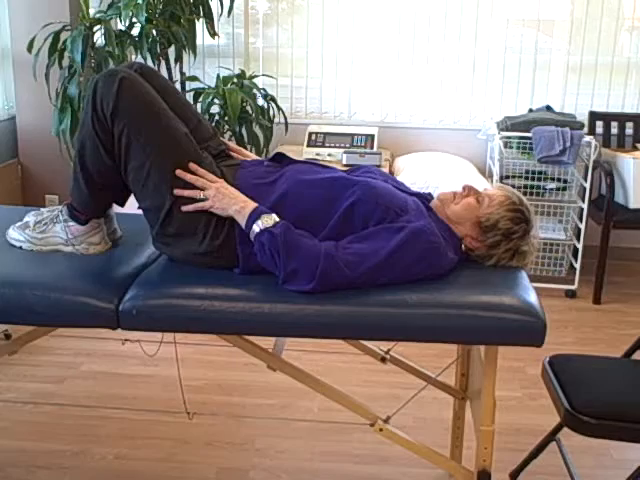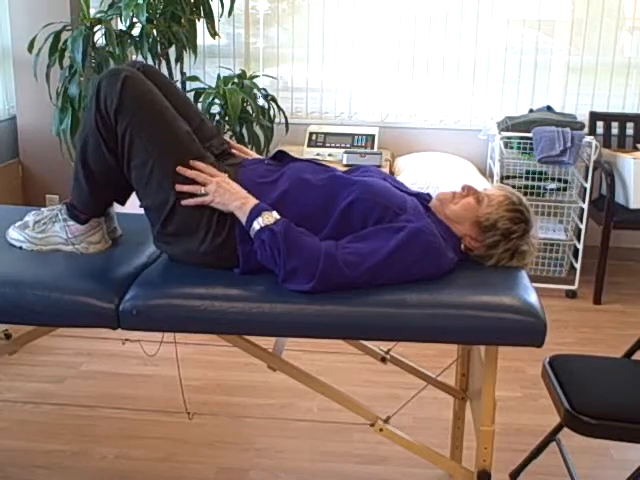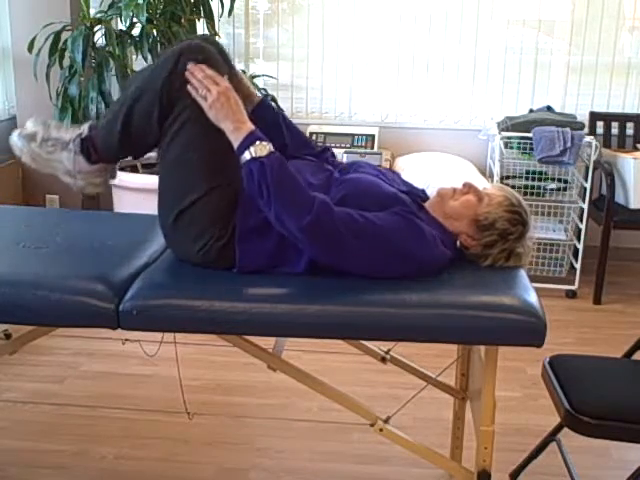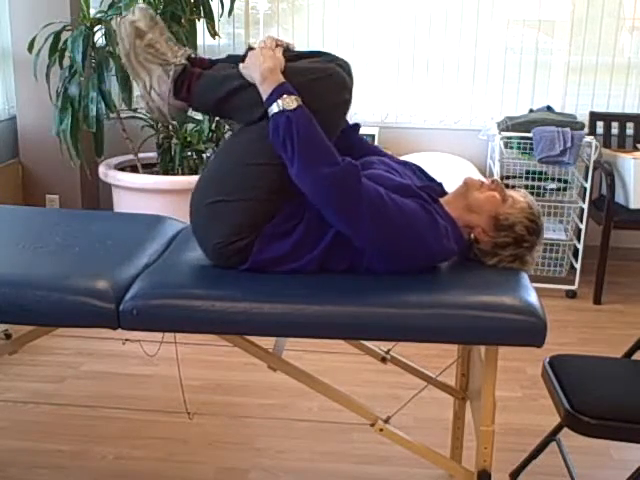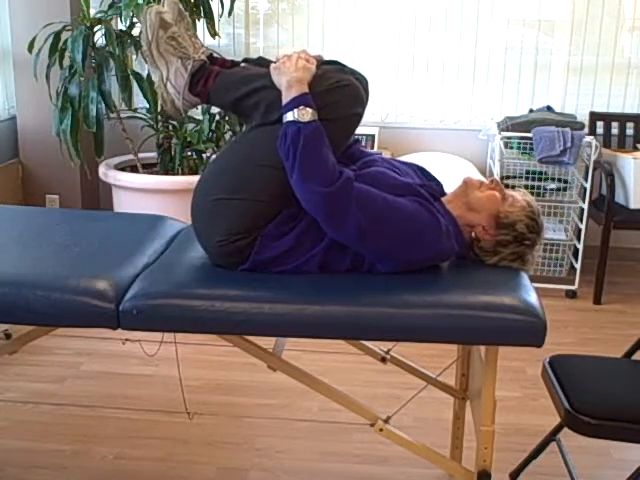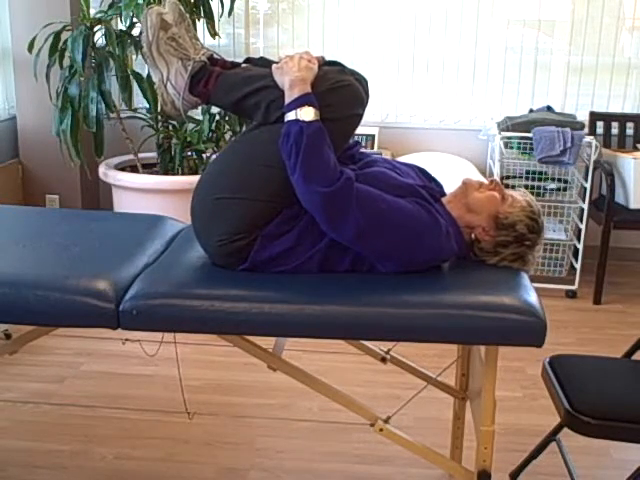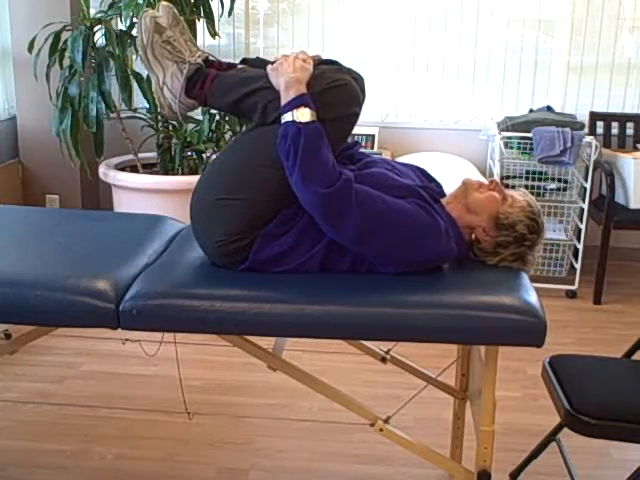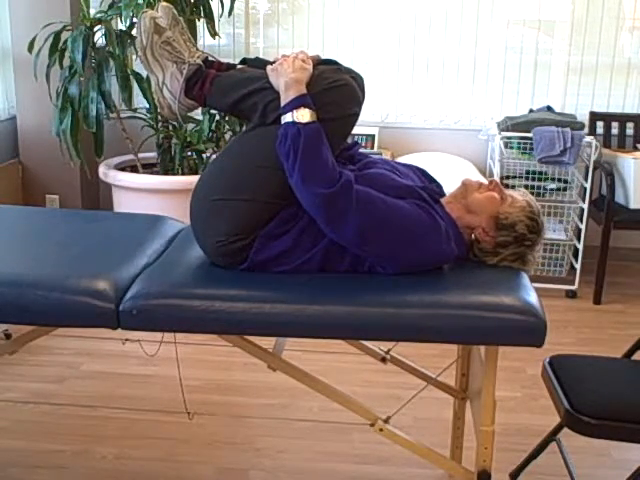
dt=0.7s
person 1, frame 1
left shoulder: (426, 244)
right shoulder: (421, 204)
left elbow: (314, 268)
left wrist: (243, 208)
right wrist: (258, 163)
left hip: (215, 228)
right hip: (237, 180)
left knee: (115, 91)
right knee: (134, 77)
left ankle: (83, 223)
right ankle: (93, 211)
person 1, frame 2
left shoulder: (424, 245)
right shoulder: (420, 204)
left elbow: (314, 269)
left wrist: (245, 204)
right wrist: (259, 161)
left hip: (216, 228)
right hip: (236, 180)
left knee: (118, 90)
right knee: (135, 75)
left ankle: (84, 222)
right ankle: (92, 209)
person 1, frame 3
left shoulder: (413, 244)
right shoulder: (413, 200)
left elbow: (307, 219)
right elbow: (323, 163)
left wrist: (235, 123)
right wrist: (251, 101)
left hip: (213, 234)
right hip: (247, 195)
left knee: (186, 67)
right knee: (201, 56)
left ankle: (89, 155)
right ankle: (97, 146)
person 1, frame 4
left shoulder: (420, 232)
right shoulder: (428, 193)
left elbow: (329, 178)
right elbow: (349, 148)
left wrist: (273, 84)
right wrist: (286, 73)
left hip: (233, 232)
right hip: (279, 205)
left knee: (324, 83)
right knee: (326, 76)
left ankle: (181, 84)
right ankle: (192, 74)
person 1, frame 5
left shoulder: (421, 231)
right shoulder: (431, 199)
left elbow: (323, 191)
right elbow: (348, 157)
left wrist: (295, 93)
right wrist: (306, 86)
left hip: (235, 230)
right hip: (272, 207)
left knee: (337, 90)
right knee: (339, 84)
left ankle: (200, 80)
right ankle: (208, 71)
person 1, frame 6
left shoulder: (421, 233)
right shoulder: (431, 200)
left elbow: (324, 191)
right elbow: (346, 160)
left wrist: (299, 93)
right wrist: (307, 85)
left hip: (233, 227)
left knee: (336, 90)
right knee: (337, 84)
left ankle: (199, 81)
right ankle: (207, 70)
person 1, frame 7
left shoulder: (422, 235)
right shoulder: (430, 199)
left elbow: (325, 193)
right elbow: (345, 160)
left wrist: (294, 94)
right wrist: (305, 85)
left hip: (234, 230)
right hip: (266, 210)
left knee: (332, 90)
right knee: (336, 82)
left ankle: (195, 83)
right ankle: (201, 72)
person 1, frame 8
left shoulder: (421, 235)
right shoulder: (430, 197)
left elbow: (325, 192)
right elbow: (342, 159)
left wrist: (293, 94)
right wrist: (305, 83)
left hip: (233, 230)
right hip: (265, 210)
left knee: (332, 88)
right knee: (335, 80)
left ankle: (195, 84)
right ankle: (203, 71)
